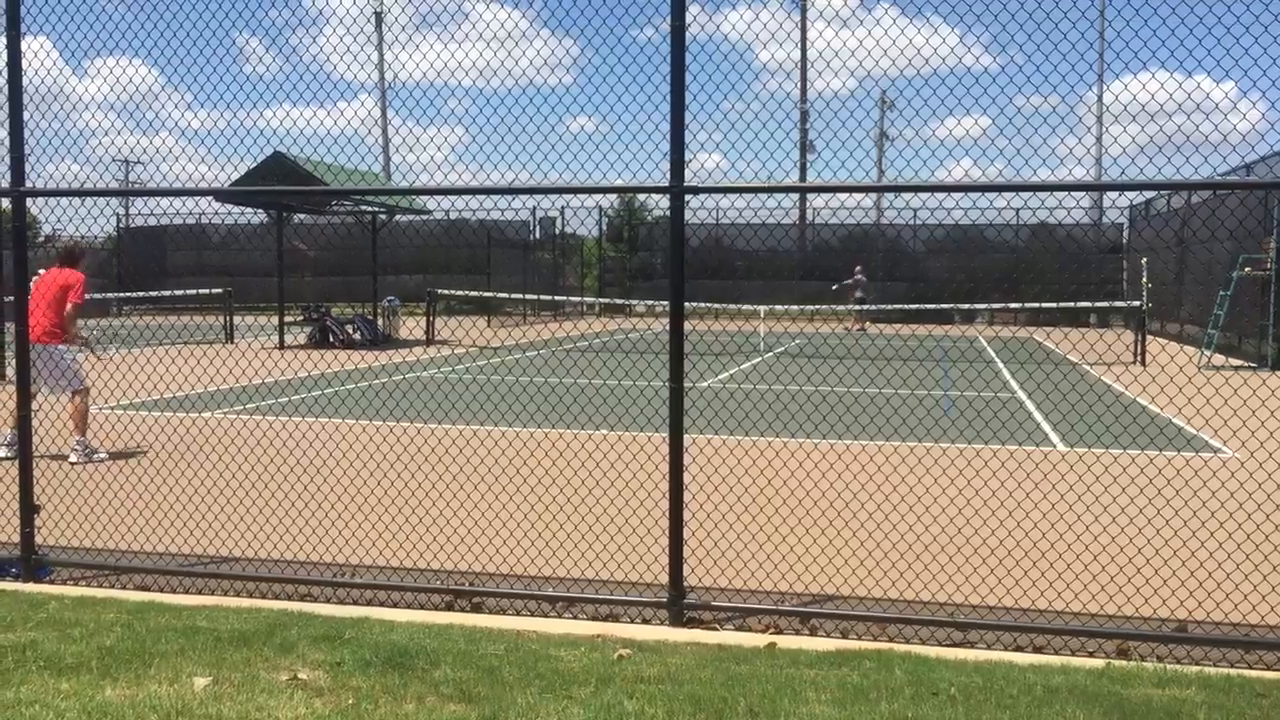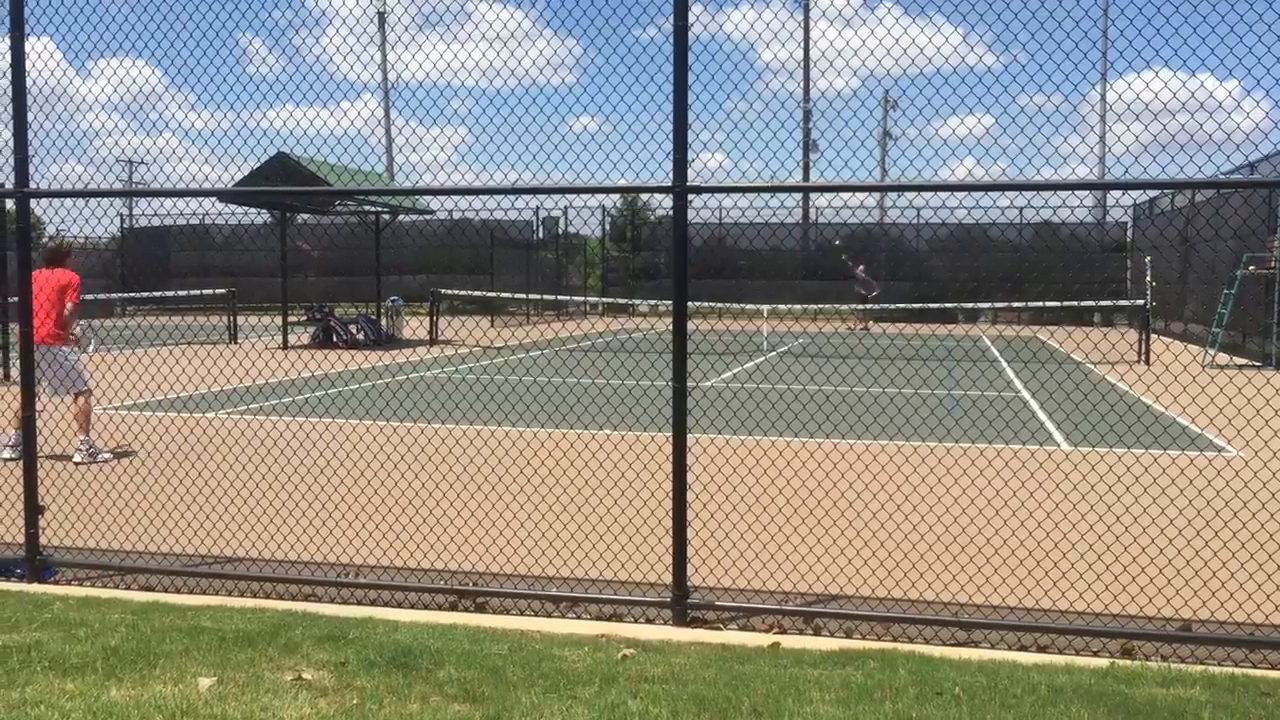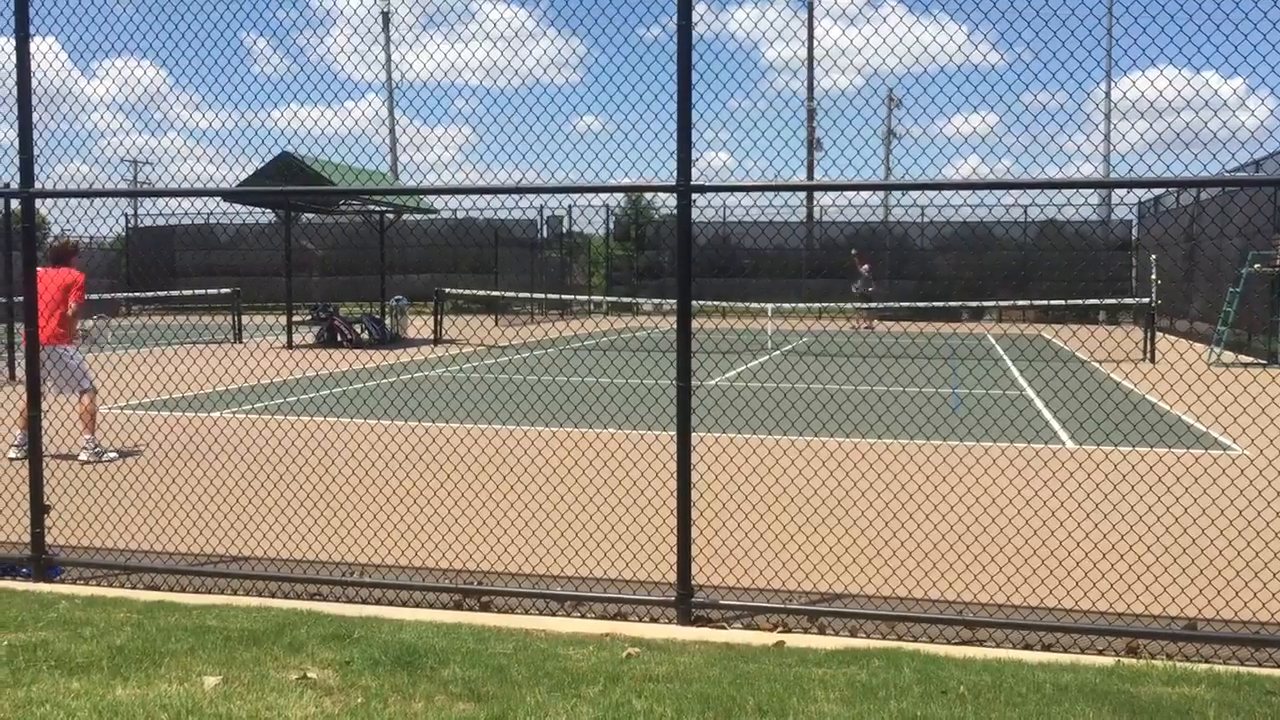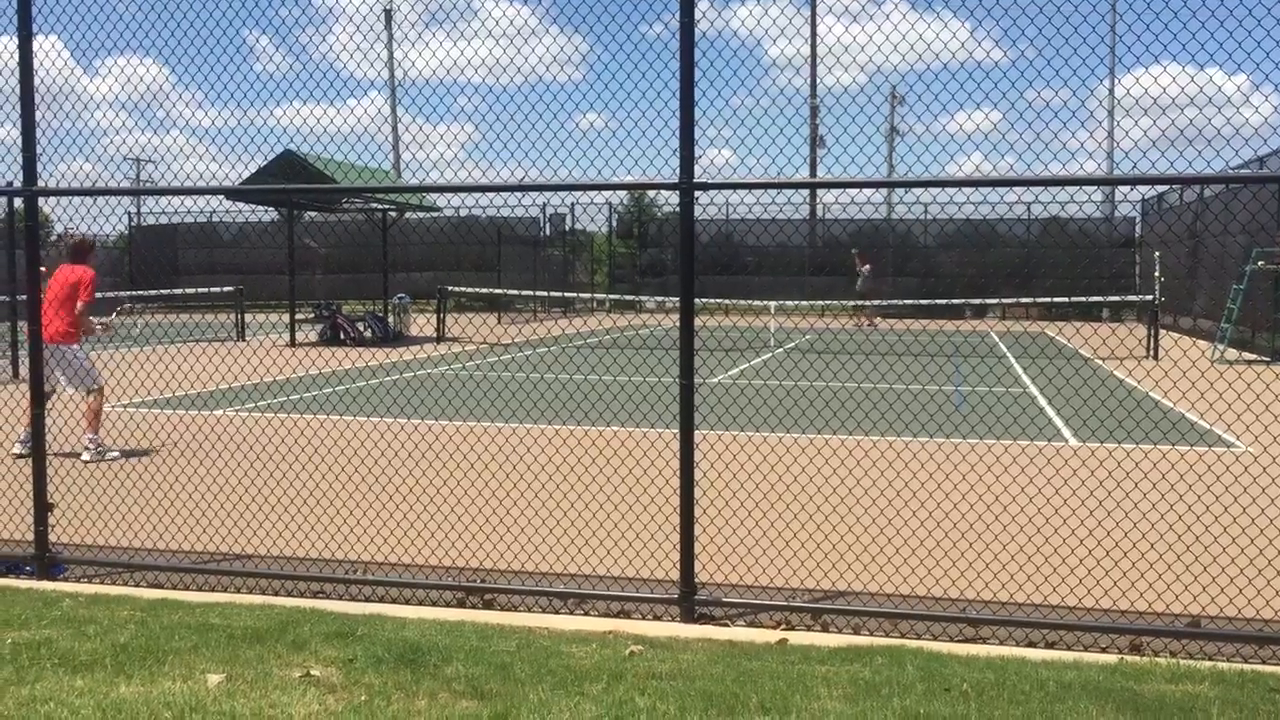
dt=0.2s
person 1, frame 1
left shoulder: (44, 275)
right shoulder: (76, 277)
right elbow: (69, 313)
left wrist: (71, 335)
right wrist: (72, 336)
left hip: (26, 338)
right hip: (49, 342)
right knee: (79, 390)
right ankle: (80, 448)
person 1, frame 2
left shoulder: (34, 276)
right shoulder: (71, 278)
left elbow: (37, 309)
right elbow: (68, 313)
right wrist: (67, 334)
right hip: (52, 343)
right knee: (82, 391)
right ankle: (84, 448)
person 1, frame 3
left shoulder: (40, 274)
right shoulder: (76, 276)
left elbow: (47, 308)
right elbow: (72, 312)
right wrist: (71, 331)
right hip: (56, 343)
right knee: (87, 389)
left ankle: (19, 443)
right ankle: (90, 447)
person 1, frame 4
left shoulder: (61, 270)
right shoulder: (87, 274)
right elbow: (80, 311)
left wrist: (89, 323)
right wrist: (89, 328)
left hip: (43, 337)
right hip: (64, 341)
left knee: (44, 390)
right knee: (95, 388)
left ankle: (24, 441)
right ankle: (92, 446)
